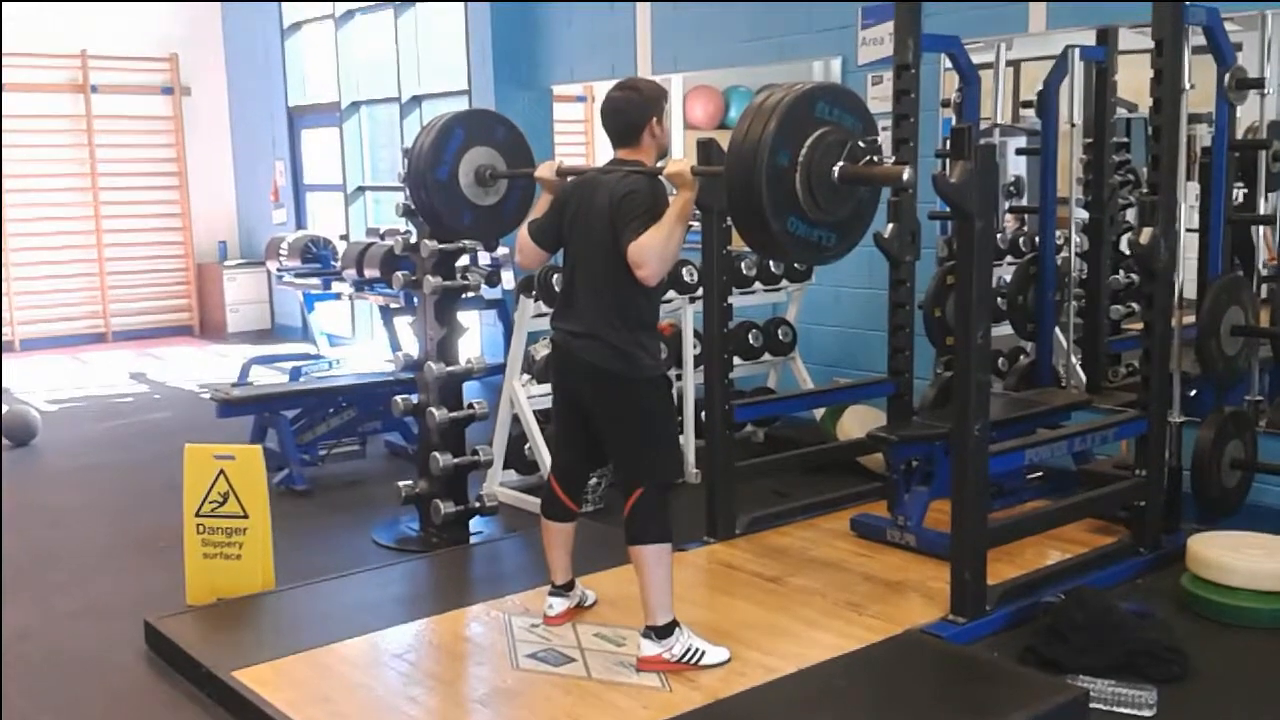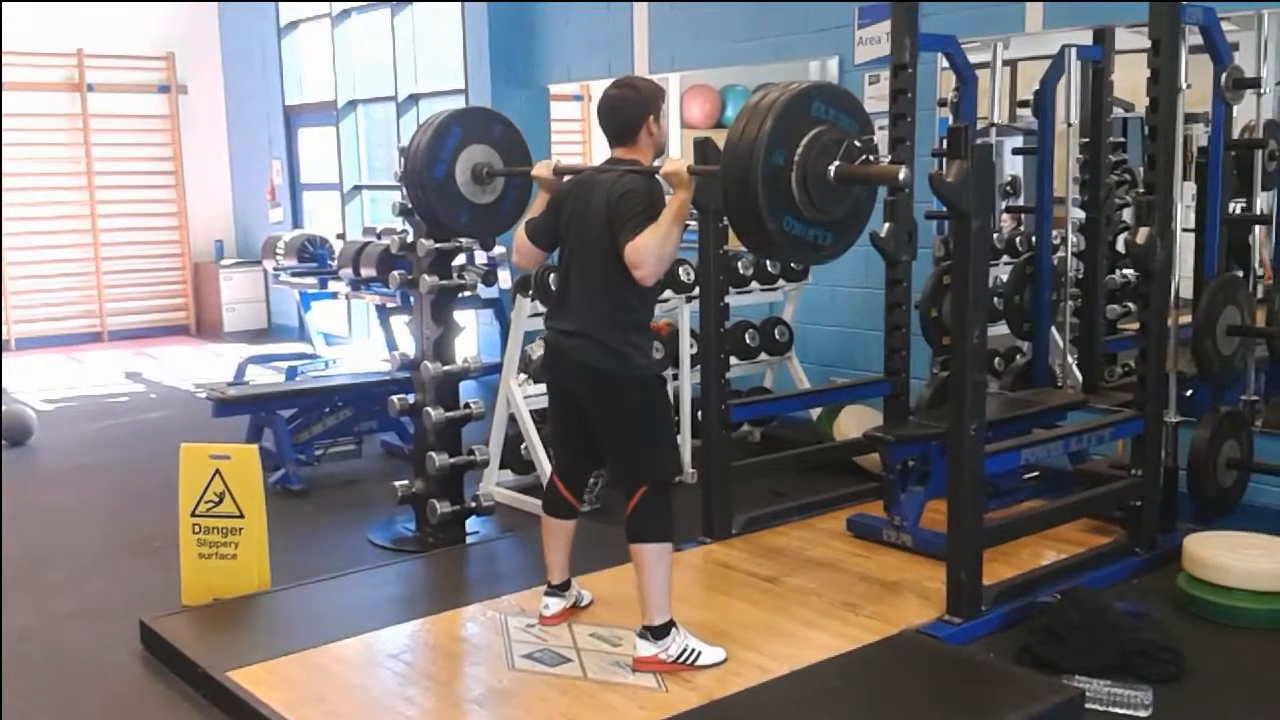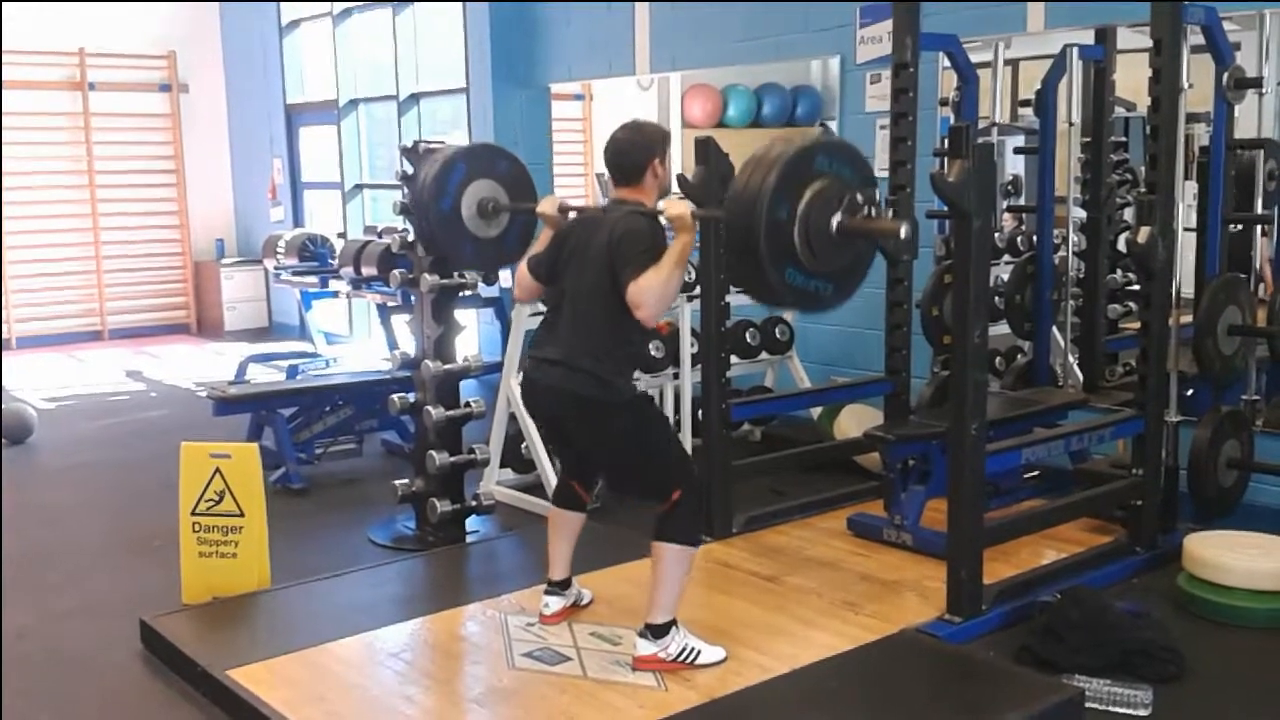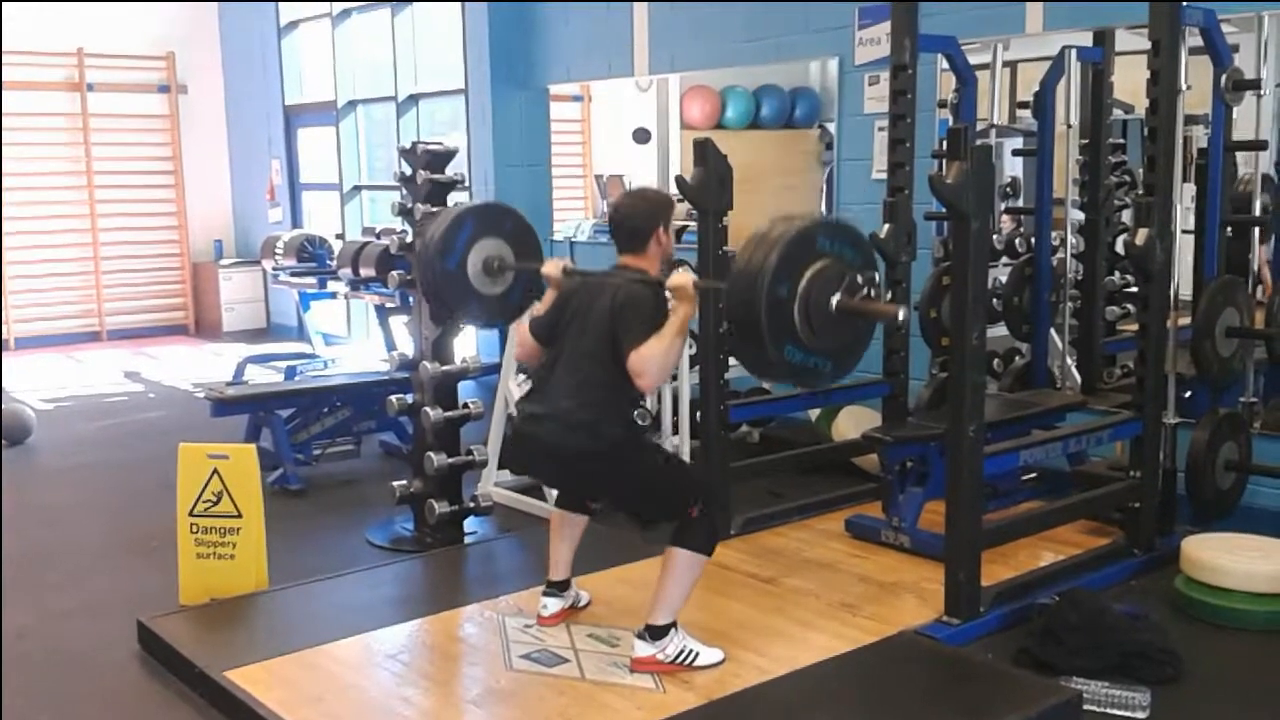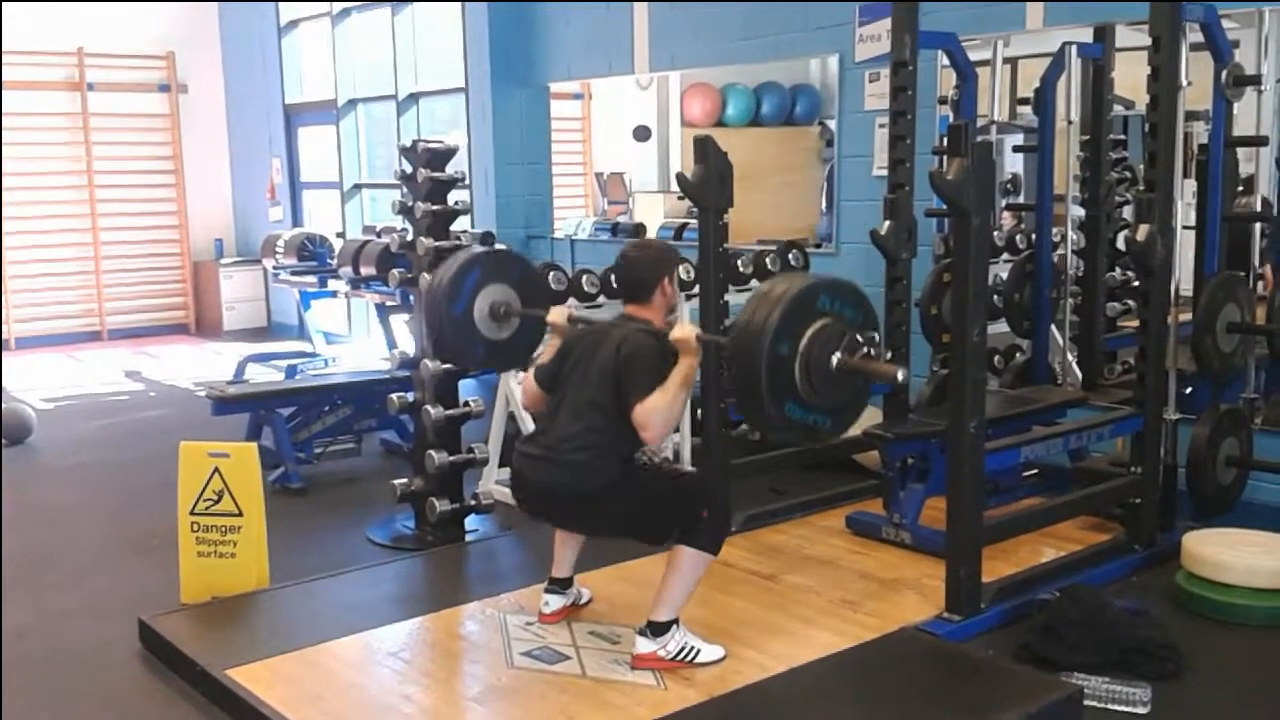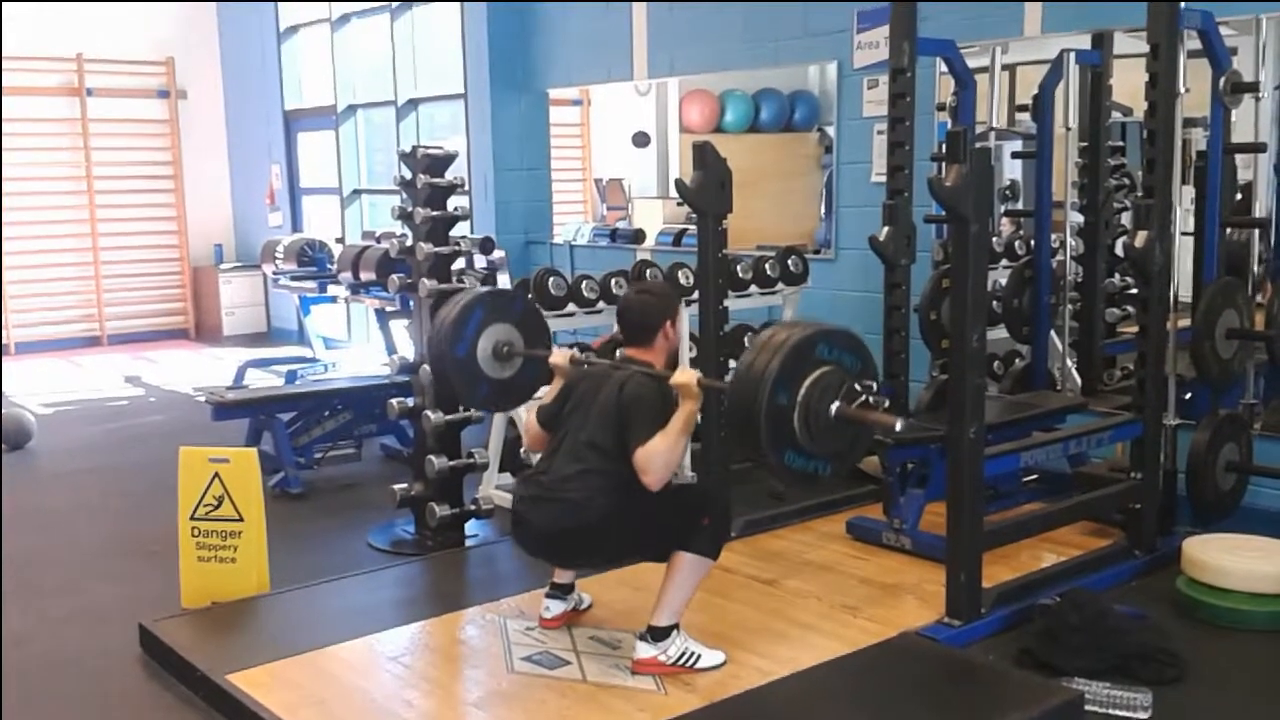
dt=0.3s
person 1, frame 1
left shoulder: (579, 188)
right shoulder: (641, 189)
left elbow: (525, 254)
right elbow: (647, 264)
left wrist: (545, 193)
right wrist: (684, 197)
left hip: (572, 354)
right hip: (624, 364)
left knee: (567, 472)
right knee: (648, 488)
left ankle: (562, 593)
right ankle: (662, 638)
person 1, frame 2
left shoulder: (575, 186)
right shoulder: (638, 187)
left elbow: (523, 254)
right elbow: (645, 264)
left wrist: (543, 191)
right wrist: (681, 196)
left hip: (564, 352)
right hip: (617, 363)
left knee: (569, 472)
right knee: (649, 488)
left ankle: (557, 593)
right ankle: (658, 638)
person 1, frame 3
left shoulder: (580, 224)
right shoulder: (638, 227)
left elbow: (523, 289)
right elbow: (646, 306)
left wrist: (547, 229)
right wrist: (683, 240)
left hip: (541, 380)
right hip: (593, 388)
left knee: (579, 473)
right knee: (683, 493)
left ankle: (557, 592)
right ankle: (659, 638)
person 1, frame 4
left shoulder: (581, 286)
right shoulder: (641, 294)
left elbow: (524, 350)
right elbow: (646, 375)
left wrist: (551, 291)
right wrist: (683, 309)
left hip: (529, 434)
right hip: (581, 441)
left knee: (583, 475)
right knee: (699, 508)
left ankle: (556, 594)
right ankle: (658, 641)
person 1, frame 5
left shoulder: (586, 335)
right shoulder: (647, 345)
left elbow: (531, 399)
right elbow: (651, 429)
left wrist: (557, 337)
right wrist: (688, 361)
left hip: (527, 480)
right hip: (574, 488)
right knee: (706, 506)
left ankle: (558, 593)
right ankle: (658, 637)
person 1, frame 6
left shoulder: (589, 375)
right shoulder: (647, 389)
left elbow: (533, 439)
right elbow: (652, 474)
left wrist: (560, 379)
right wrist: (689, 404)
left hip: (527, 520)
right hip: (575, 529)
right knee: (709, 511)
left ankle: (559, 598)
right ankle: (658, 642)
